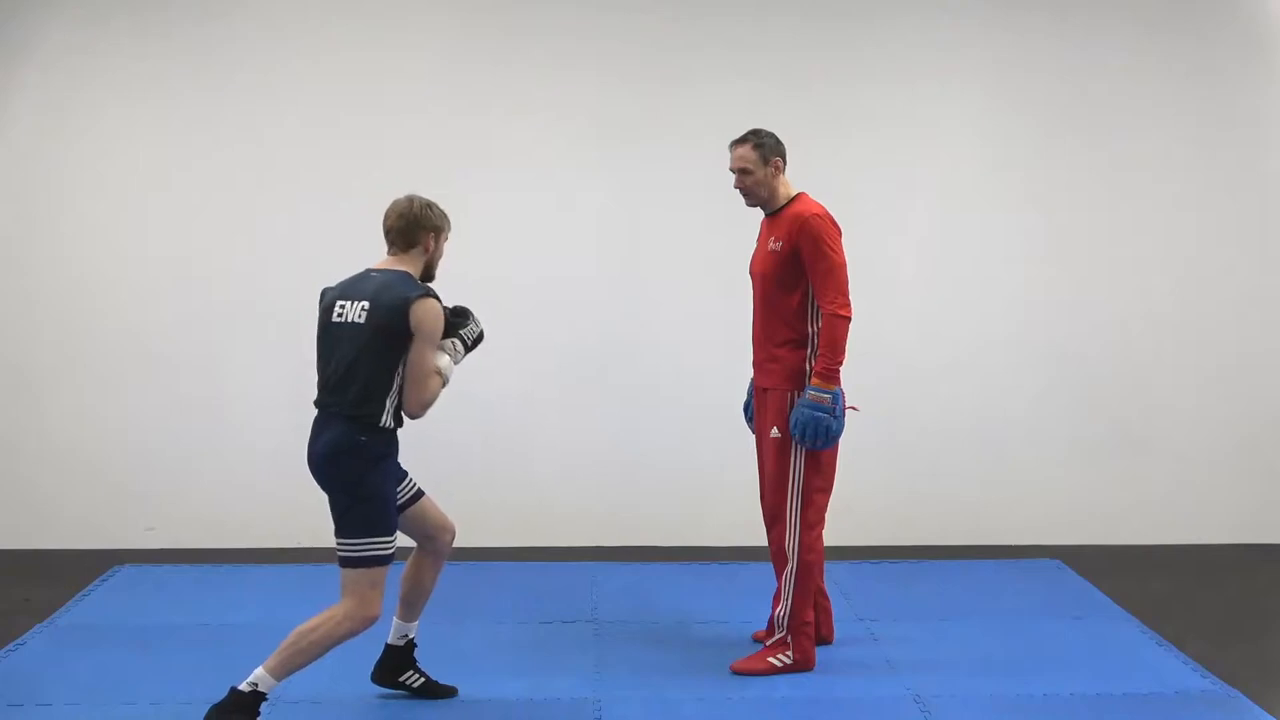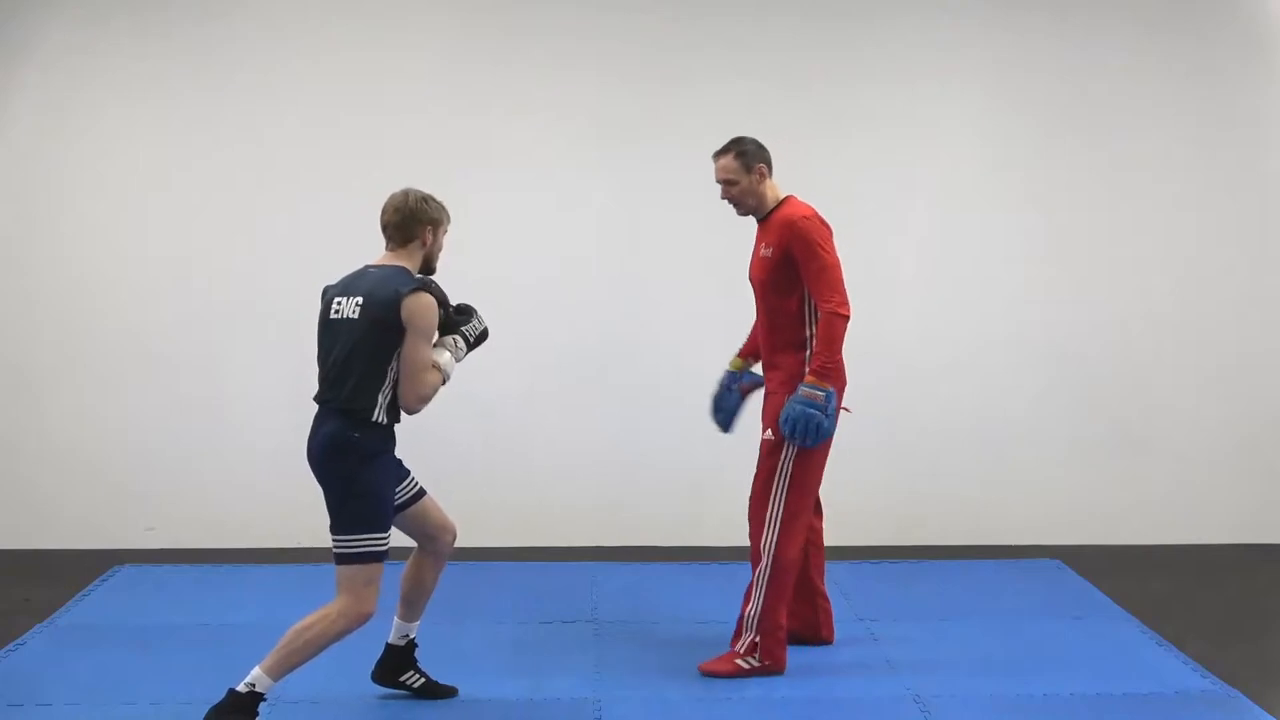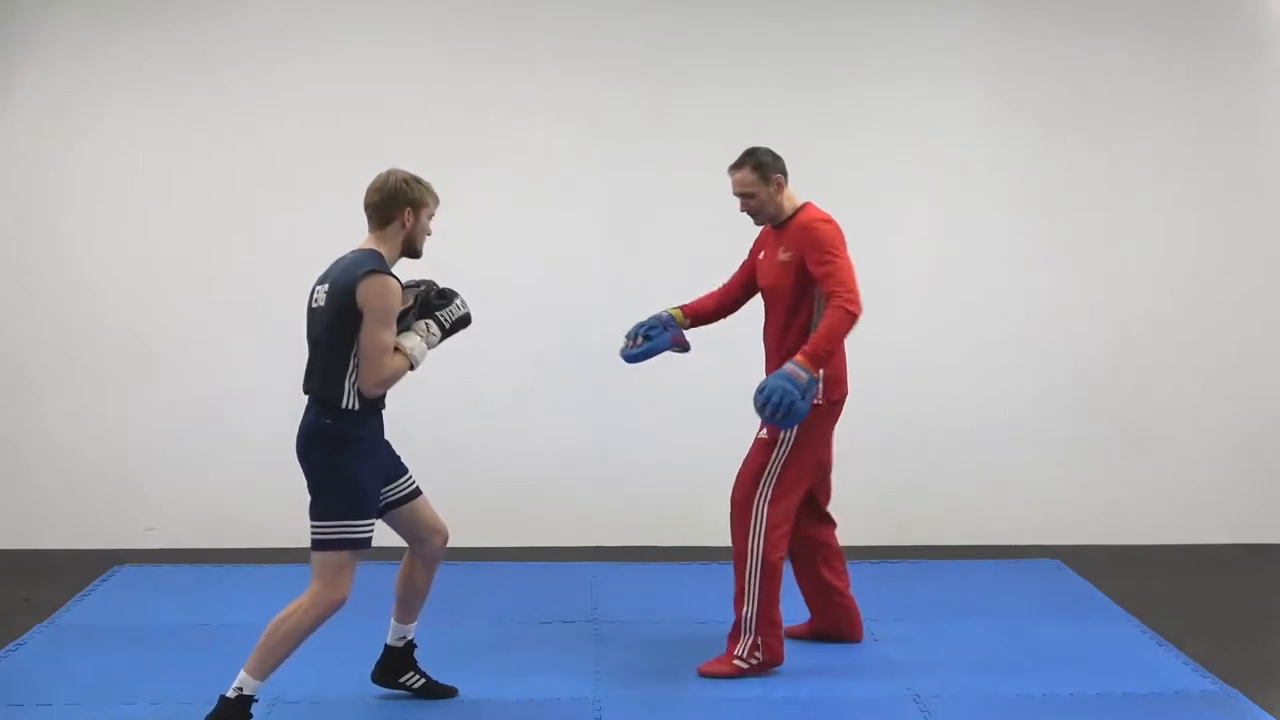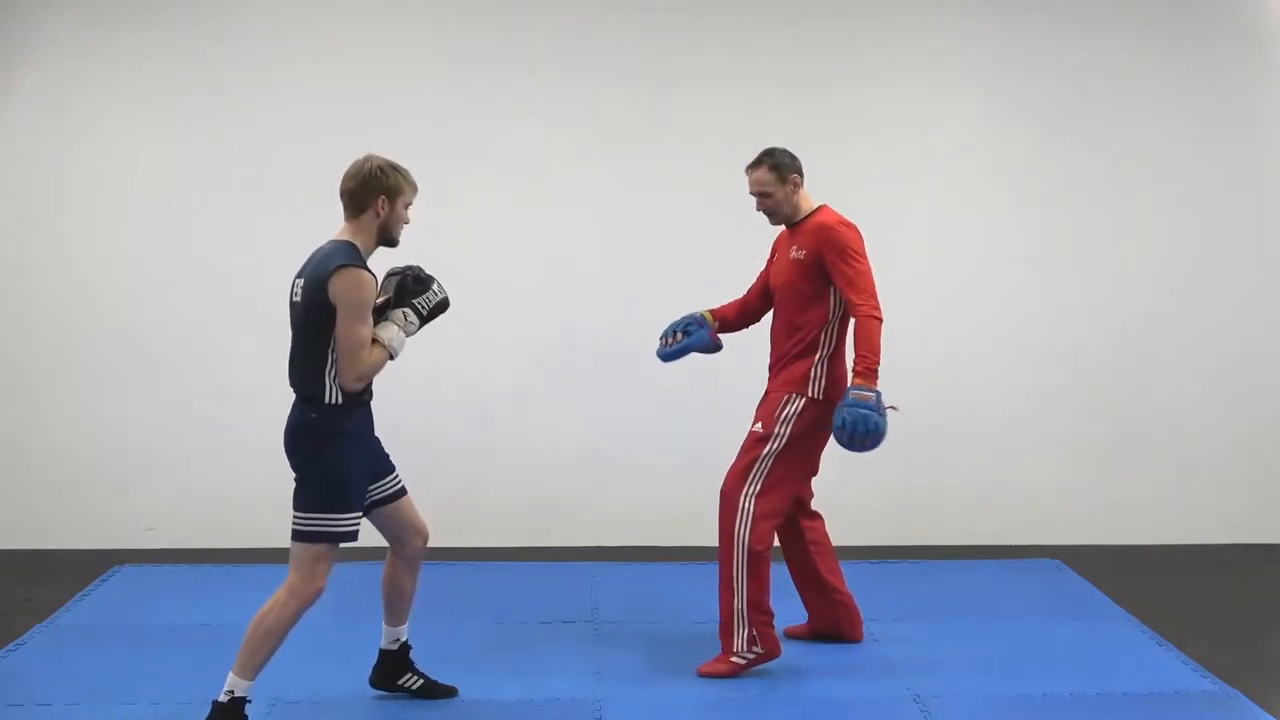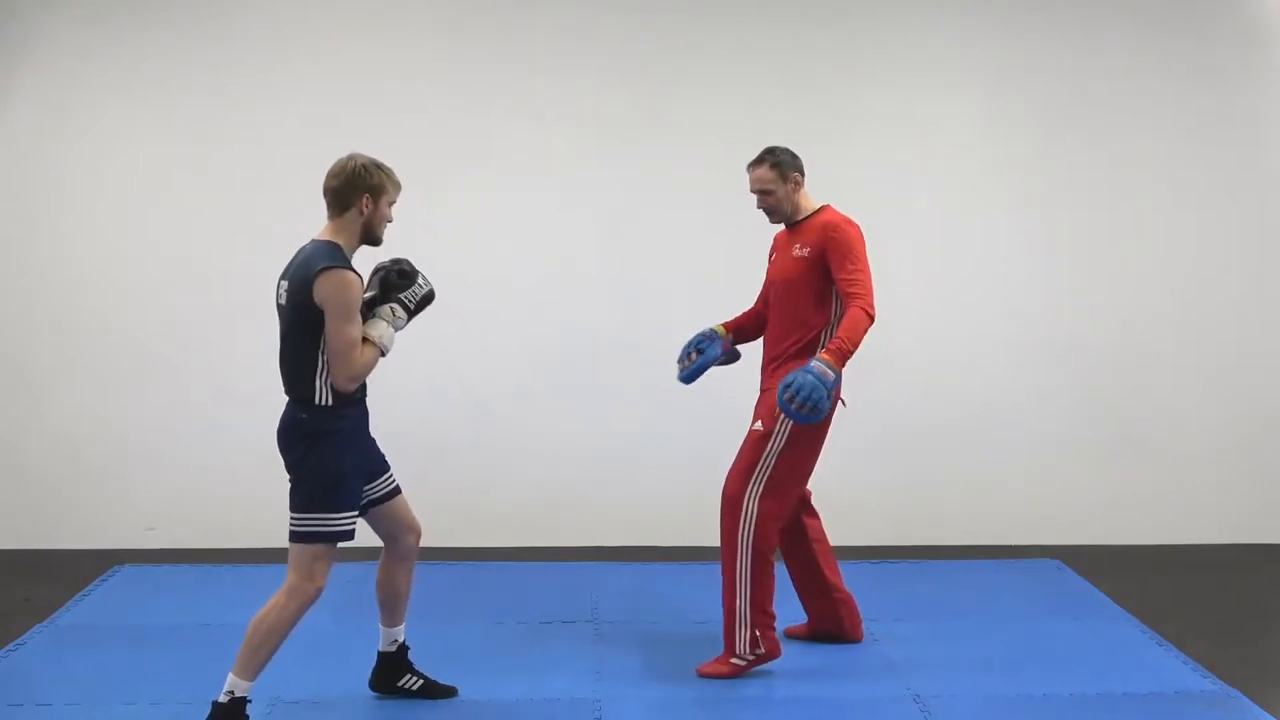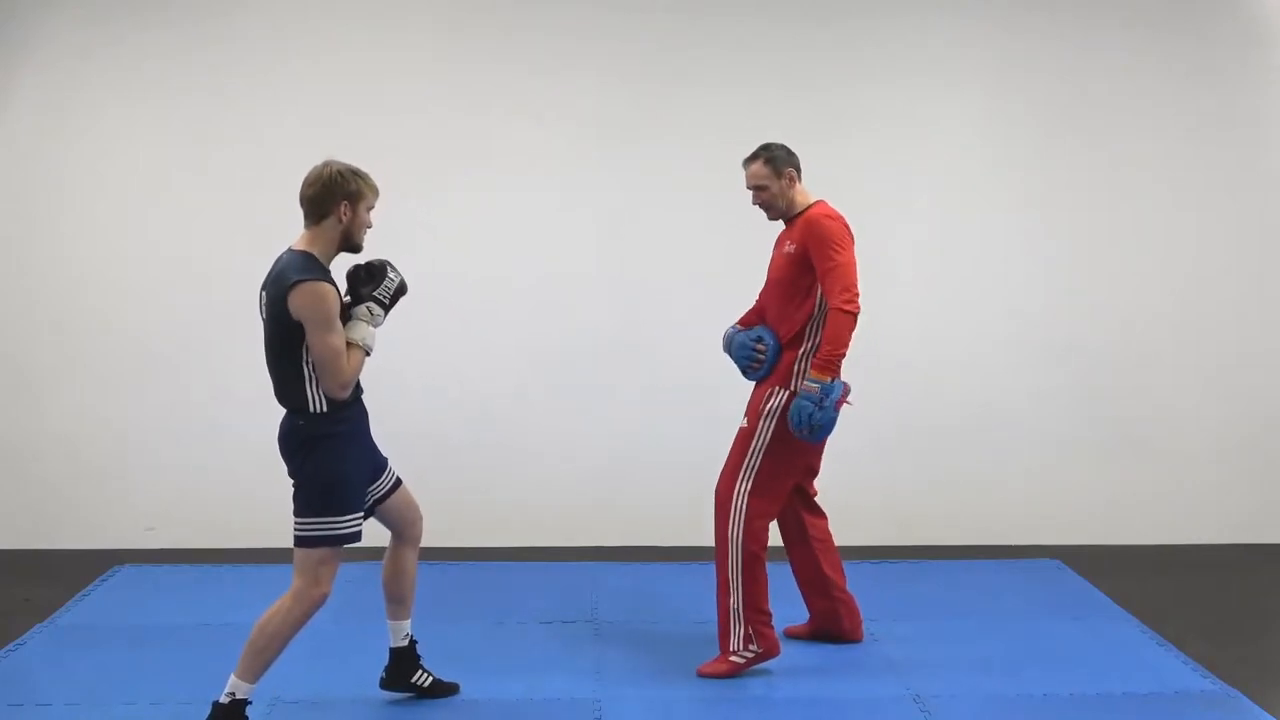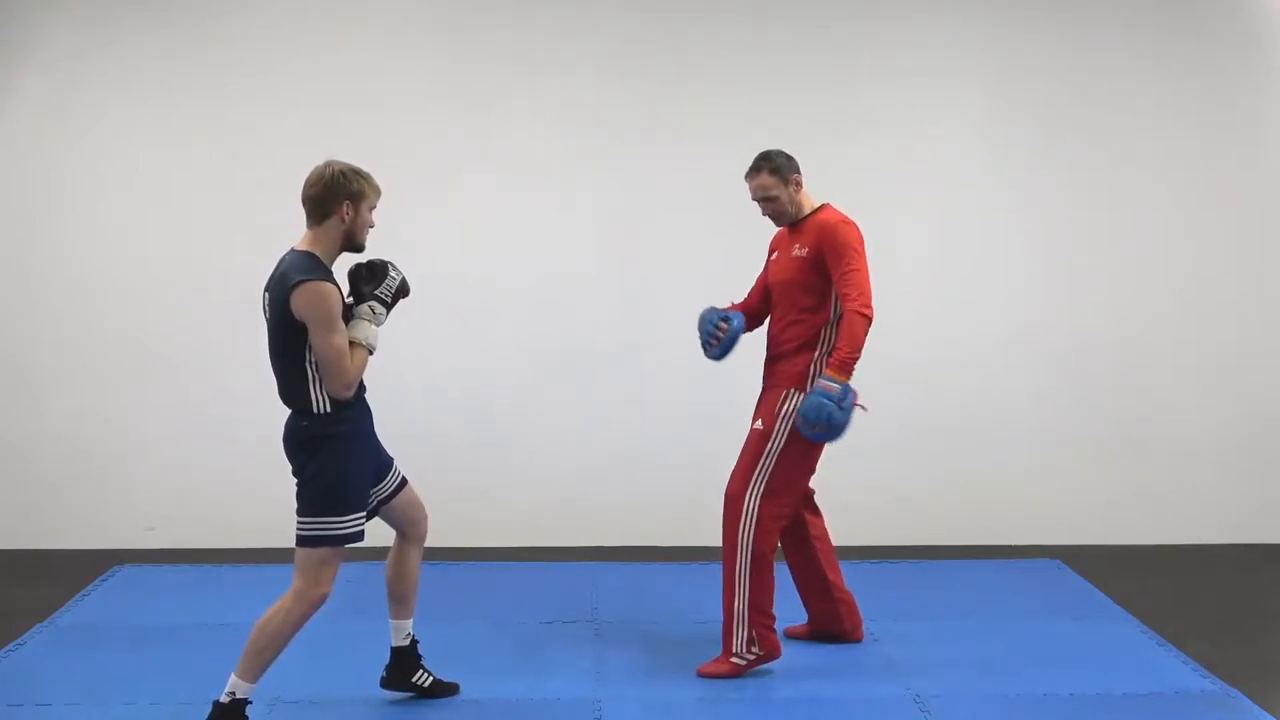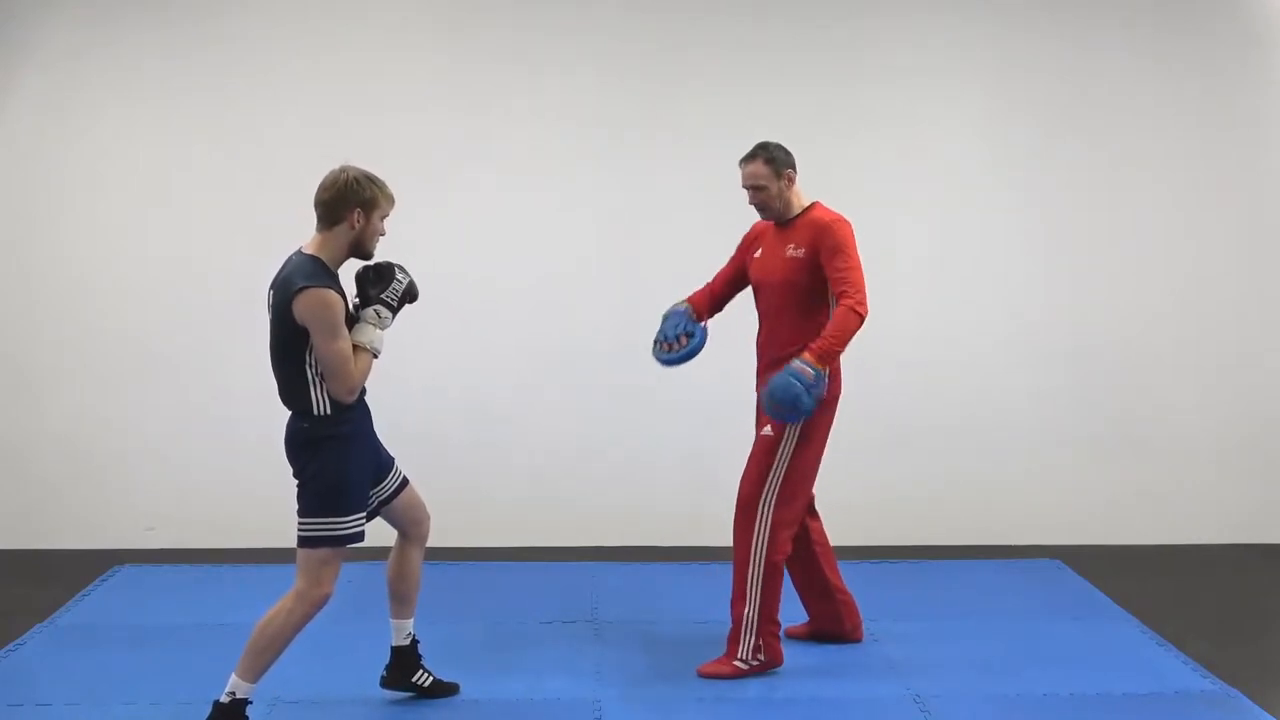
dt=0.4s
person 1, frame 1
left shoulder: (338, 292)
right shoulder: (421, 305)
right elbow: (415, 404)
right wrist: (452, 350)
left hip: (337, 439)
right hip: (360, 451)
left knee: (439, 537)
right knee: (360, 609)
left ankle: (396, 660)
person 1, frame 2
left shoulder: (343, 287)
right shoulder: (415, 300)
right elbow: (411, 398)
right wrist: (454, 345)
left hip: (343, 438)
right hip: (356, 449)
left knee: (440, 538)
right knee: (355, 606)
left ankle: (396, 660)
person 1, frame 3
left shoulder: (341, 270)
right shoulder: (379, 282)
right elbow: (374, 380)
left wrist: (405, 318)
right wrist: (427, 331)
left hip: (355, 434)
right hip: (341, 439)
left knee: (432, 539)
right knee: (329, 592)
left ankle: (396, 660)
person 1, frame 4
left shoulder: (323, 261)
right shoulder: (352, 275)
right elbow: (354, 374)
left wrist: (385, 308)
right wrist: (404, 321)
left hip: (346, 430)
right hip: (329, 434)
left knee: (412, 539)
right knee: (307, 582)
left ankle: (394, 663)
person 1, frame 5
left shoulder: (310, 260)
right shoulder: (336, 275)
right elbow: (347, 373)
left wrist: (374, 304)
right wrist: (392, 315)
left hip: (341, 429)
right hip: (324, 434)
left knee: (405, 536)
right knee: (306, 583)
left ankle: (392, 666)
person 1, frame 6
left shoulder: (291, 268)
right shoulder: (311, 286)
right elbow: (338, 381)
left wrist: (354, 305)
right wrist: (368, 313)
left hip: (341, 433)
right hip: (323, 440)
left knee: (408, 525)
right knee: (311, 588)
left ankle: (401, 662)
person 1, frame 7
left shoulder: (296, 268)
right shoulder: (313, 286)
right elbow: (343, 381)
left wrist: (360, 307)
right wrist: (371, 312)
left hip: (347, 434)
right hip: (328, 441)
left knee: (414, 525)
right knee: (312, 589)
left ankle: (403, 662)
person 1, frame 8
left shoulder: (304, 269)
right shoulder: (315, 291)
right elbow: (345, 386)
left wrist: (368, 308)
right wrist: (376, 316)
left hip: (348, 435)
right hip: (328, 442)
left knee: (416, 524)
right knee: (313, 589)
left ankle: (403, 662)
person 2, frame 1
left shoulder: (810, 221)
right shoulder: (770, 224)
left elbow: (836, 310)
left wrist: (823, 386)
left hip: (801, 391)
right hip: (772, 386)
left knee: (794, 515)
right knee: (781, 509)
left ankle: (792, 643)
right ankle: (809, 620)
person 2, frame 2
left shoulder: (799, 224)
right shoulder: (768, 227)
left elbow: (835, 308)
left wrist: (815, 384)
right wrist: (743, 368)
left hip: (808, 387)
right hip: (789, 383)
left knee: (774, 510)
right knee: (795, 506)
left ankle: (760, 646)
right ankle: (809, 620)
person 2, frame 3
left shoulder: (816, 229)
right shoulder: (768, 238)
left elbow: (845, 304)
right elbow: (732, 295)
left wrist: (803, 364)
right wrist: (675, 319)
left hip: (807, 391)
right hip: (785, 389)
left knee: (756, 502)
right knee: (802, 507)
left ankle: (755, 645)
right ankle: (837, 616)
person 2, frame 4
left shoulder: (834, 231)
right shoulder: (784, 241)
left elbow: (867, 310)
right elbow: (754, 304)
left wrist: (864, 383)
right wrist: (708, 320)
left hip: (808, 389)
right hip: (788, 388)
left knee: (744, 497)
right knee: (788, 503)
left ankle: (749, 640)
right ankle: (835, 618)
person 2, frame 5
left shoulder: (836, 230)
right shoulder: (784, 239)
left elbow: (861, 306)
left wrist: (828, 363)
right wrist: (722, 334)
left hip: (803, 388)
right hip: (783, 385)
left knee: (747, 500)
right knee: (788, 502)
left ankle: (750, 642)
right ankle: (835, 617)
person 2, frame 6
left shoulder: (824, 224)
right shoulder: (787, 232)
left elbow: (843, 304)
left wrist: (819, 377)
right wrist: (740, 333)
left hip: (797, 388)
right hip: (780, 383)
left knee: (739, 497)
right knee: (792, 500)
left ankle: (747, 640)
right ankle: (836, 617)
person 2, frame 7
left shoulder: (834, 229)
right shoulder: (783, 240)
left elbow: (858, 308)
right elbow: (758, 304)
left wrist: (835, 376)
right wrist: (727, 319)
left hip: (806, 388)
right hip: (785, 384)
left knee: (750, 502)
right knee: (790, 502)
left ankle: (749, 642)
right ankle: (836, 618)
person 2, frame 8
left shoulder: (828, 228)
right shoulder: (758, 237)
left elbow: (853, 304)
right elbow: (720, 289)
left wrist: (811, 362)
right wrist: (683, 316)
left hip: (806, 389)
right hip: (775, 386)
left knee: (761, 506)
right knee: (790, 506)
left ankle: (753, 648)
right ankle: (836, 618)
